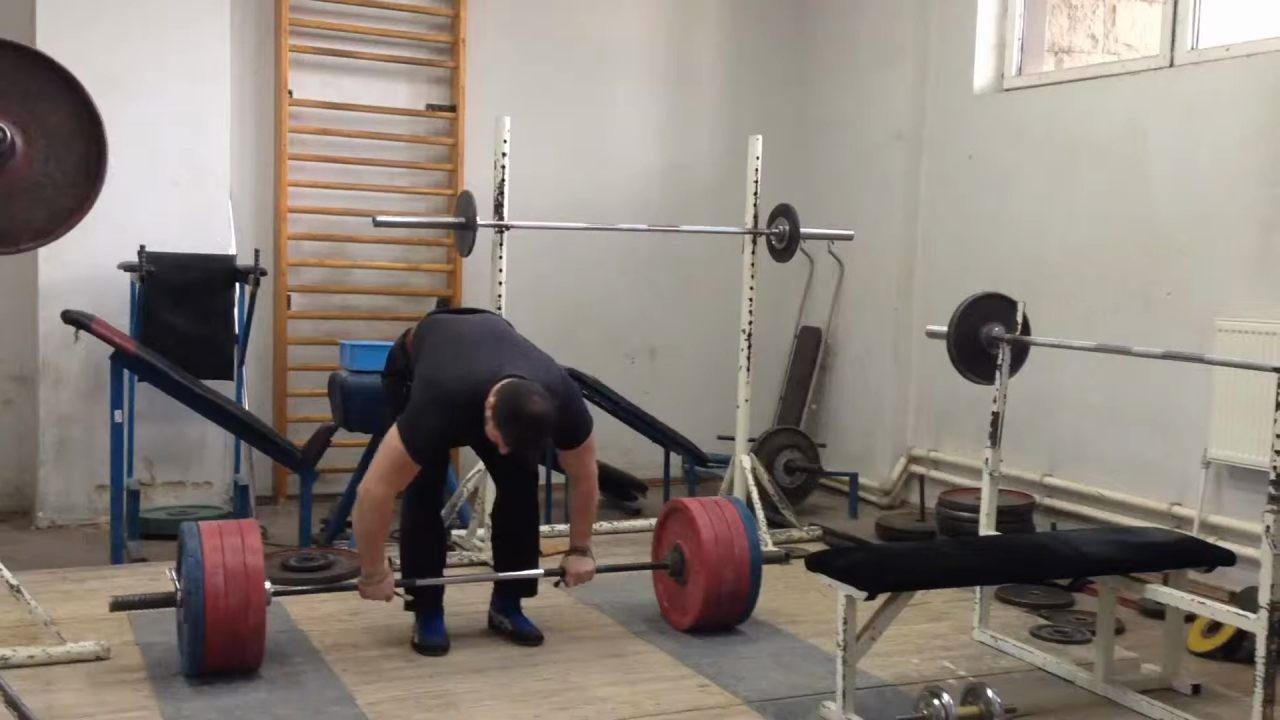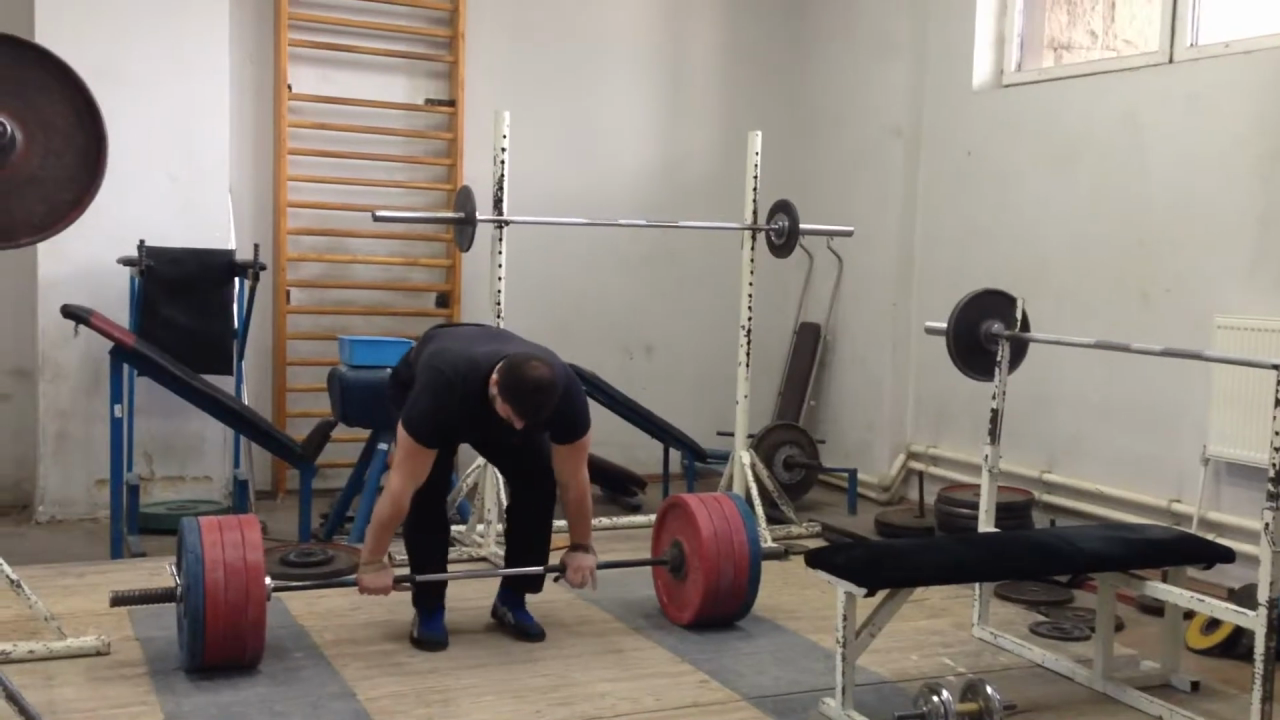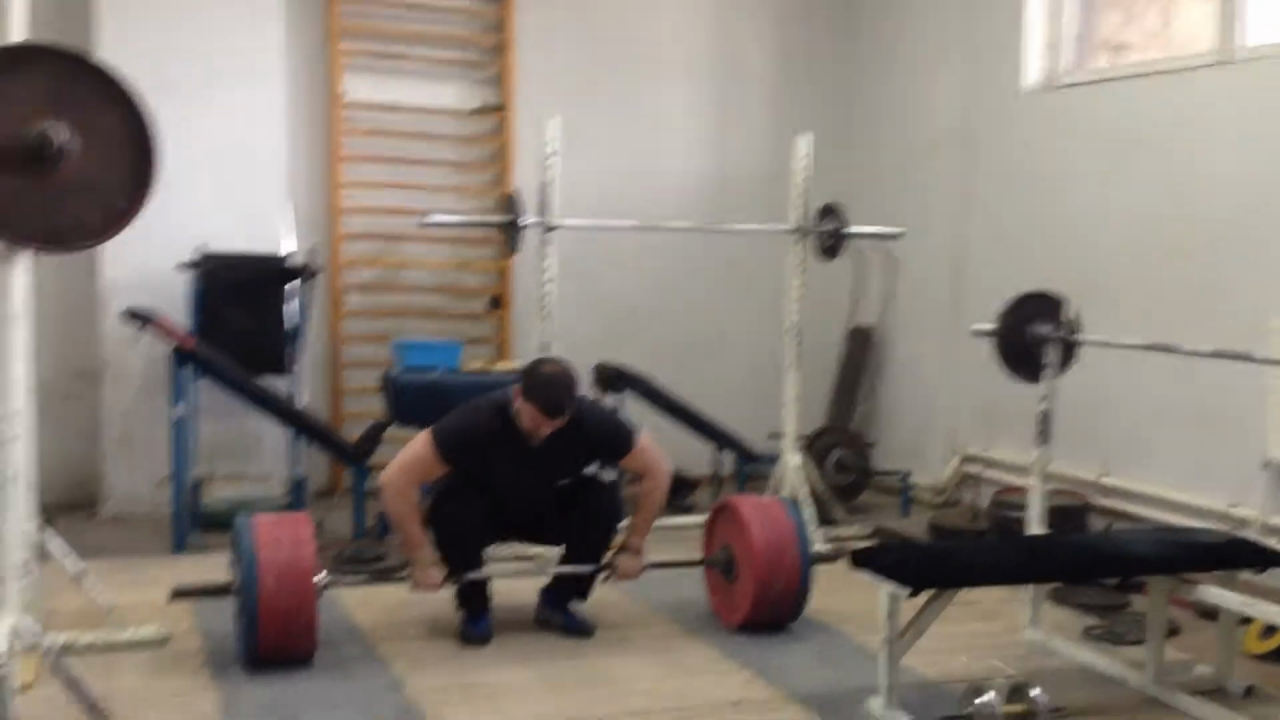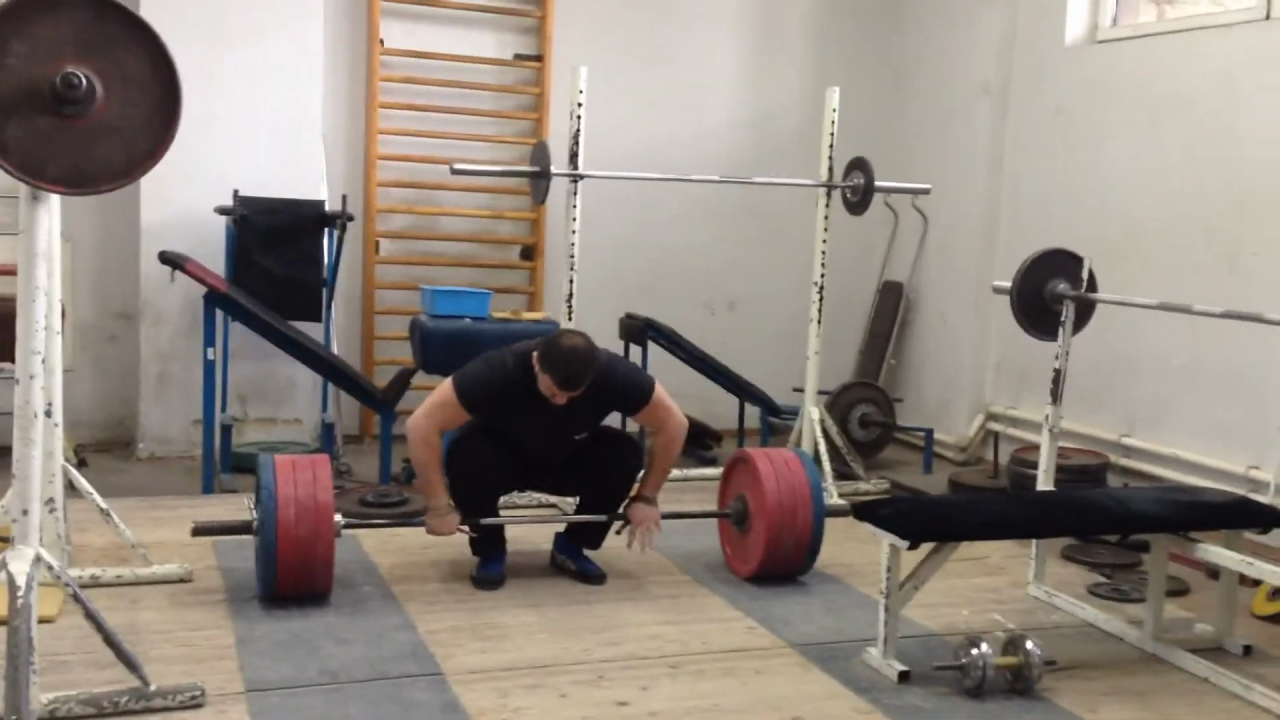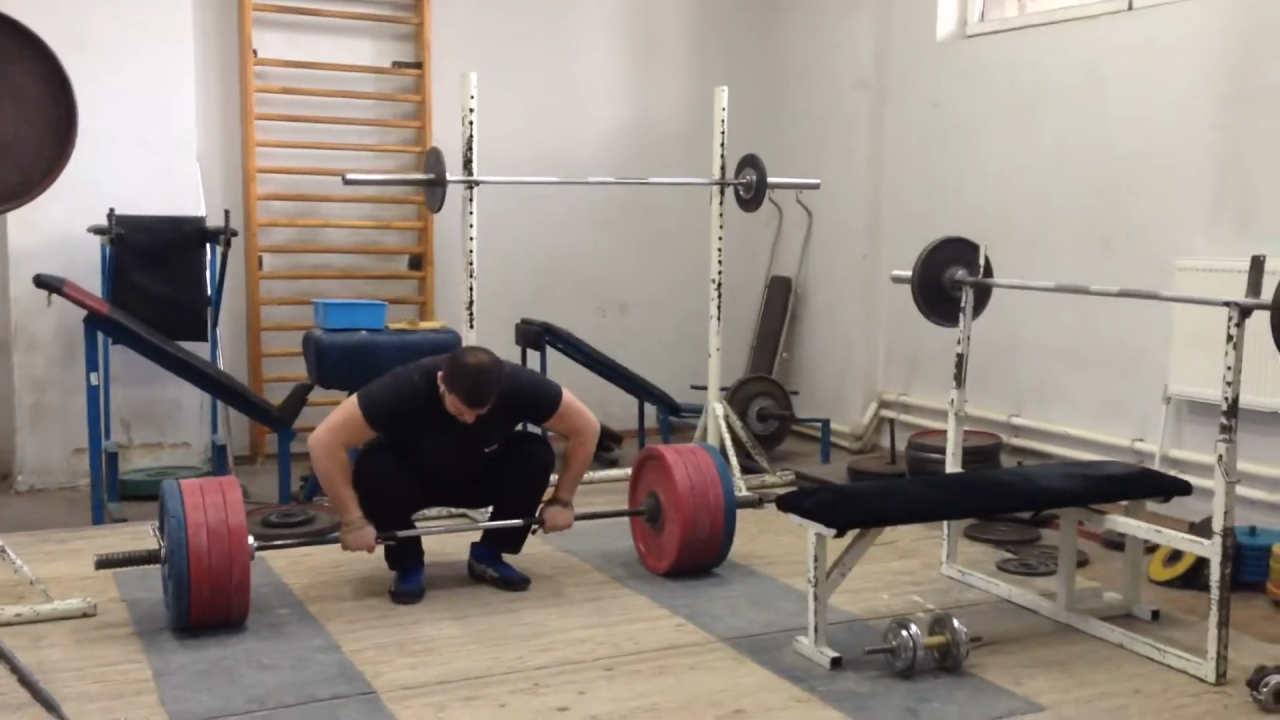
dt=1s
person 1, frame 1
left shoulder: (562, 400)
right shoulder: (439, 405)
left elbow: (583, 476)
right elbow: (373, 490)
left wrist: (580, 549)
right wrist: (374, 574)
right hip: (414, 365)
left knee: (521, 482)
right knee: (425, 489)
left ankle: (506, 605)
right ankle: (427, 612)
person 1, frame 2
left shoulder: (564, 391)
right shoulder: (441, 386)
left elbow: (572, 478)
right elbow: (403, 484)
left wrist: (581, 547)
right wrist: (373, 562)
right hip: (417, 382)
left knee: (537, 479)
right knee: (429, 487)
left ankle: (511, 599)
right ankle: (428, 608)
person 1, frame 3
left shoulder: (592, 422)
right shoulder: (479, 420)
left elbow: (657, 471)
right elbow: (395, 479)
left wrist: (632, 547)
right wrist: (422, 561)
left hip: (547, 507)
right hip: (481, 503)
left knee: (604, 503)
right knee: (452, 510)
left ankle: (556, 601)
right ankle: (474, 608)
person 1, frame 4
left shoulder: (614, 374)
right shoulder: (500, 370)
left elbow: (673, 425)
right elbow: (421, 424)
left wrist: (646, 498)
right wrist: (440, 508)
left hip: (568, 459)
right hip: (502, 458)
left knee: (625, 454)
right knee: (468, 456)
left ankle: (571, 547)
right ankle: (490, 552)
person 1, frame 5
left shoulder: (520, 386)
right shoulder: (406, 388)
left elbow: (586, 428)
right elbow: (323, 441)
left wrist: (562, 502)
right wrist: (353, 521)
left hip: (477, 478)
right hip: (412, 480)
left knee: (536, 454)
right knee: (374, 468)
left ankle: (488, 556)
right ankle: (408, 564)
